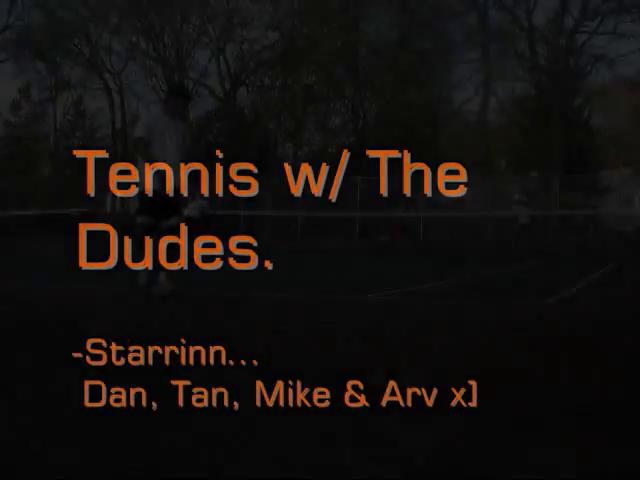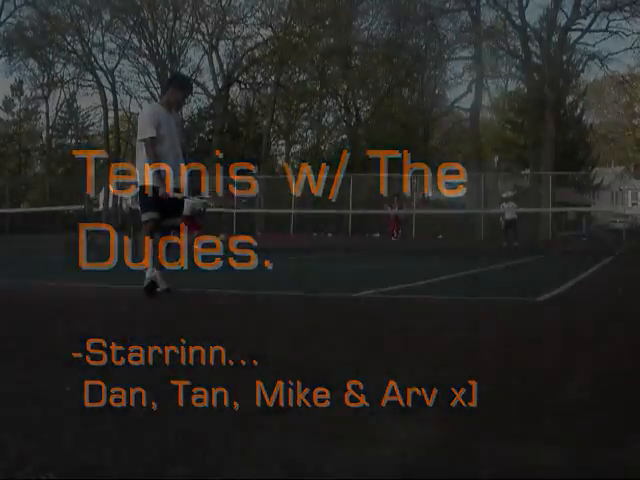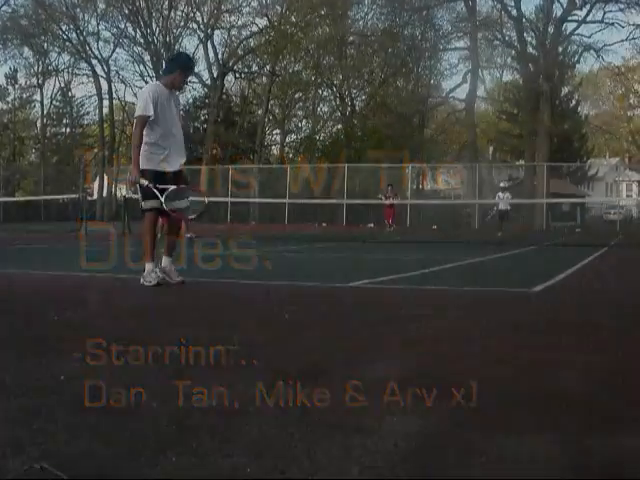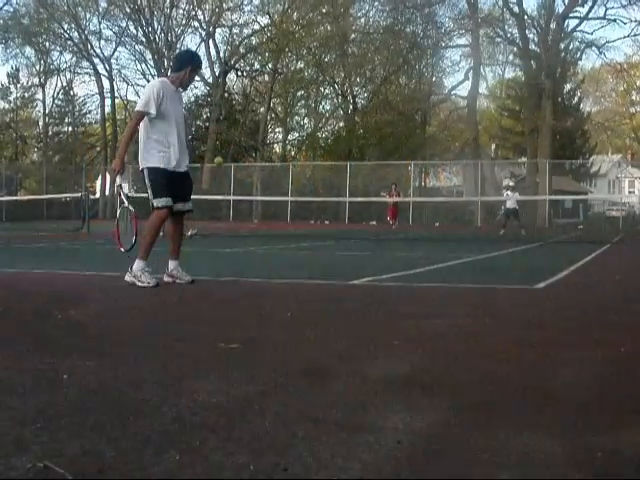
dt=0.4s
person 1, frame 1
left shoulder: (182, 125)
right shoulder: (152, 121)
right elbow: (143, 150)
left hip: (174, 185)
right hip: (151, 183)
left knee: (170, 229)
right knee: (145, 227)
left ankle: (163, 276)
person 1, frame 2
left shoulder: (175, 117)
right shoulder: (150, 113)
right elbow: (150, 150)
left wrist: (182, 182)
right wrist: (161, 183)
left hip: (173, 183)
right hip: (151, 181)
right knee: (151, 223)
left ankle: (156, 272)
right ankle: (150, 274)
person 1, frame 3
left shoulder: (174, 97)
right shoulder: (151, 92)
right elbow: (138, 129)
right wrist: (135, 165)
left hip: (172, 166)
right hip: (150, 165)
left knee: (176, 214)
right knee: (152, 212)
left ankle: (166, 263)
right ankle: (149, 268)
person 1, frame 4
left shoulder: (177, 94)
right shoulder: (157, 88)
right elbow: (135, 122)
right wrist: (120, 157)
left hip: (177, 164)
right hip: (156, 162)
left knee: (178, 213)
right knee: (161, 210)
left ankle: (173, 267)
right ankle: (138, 268)
